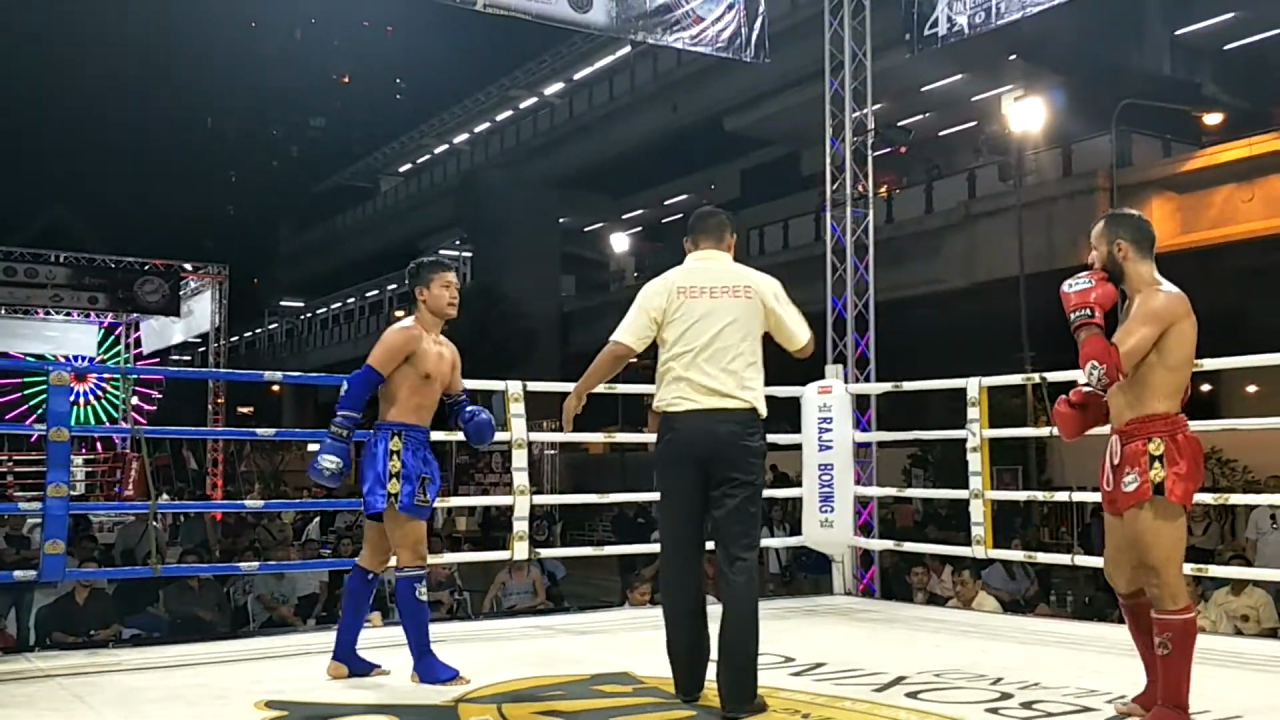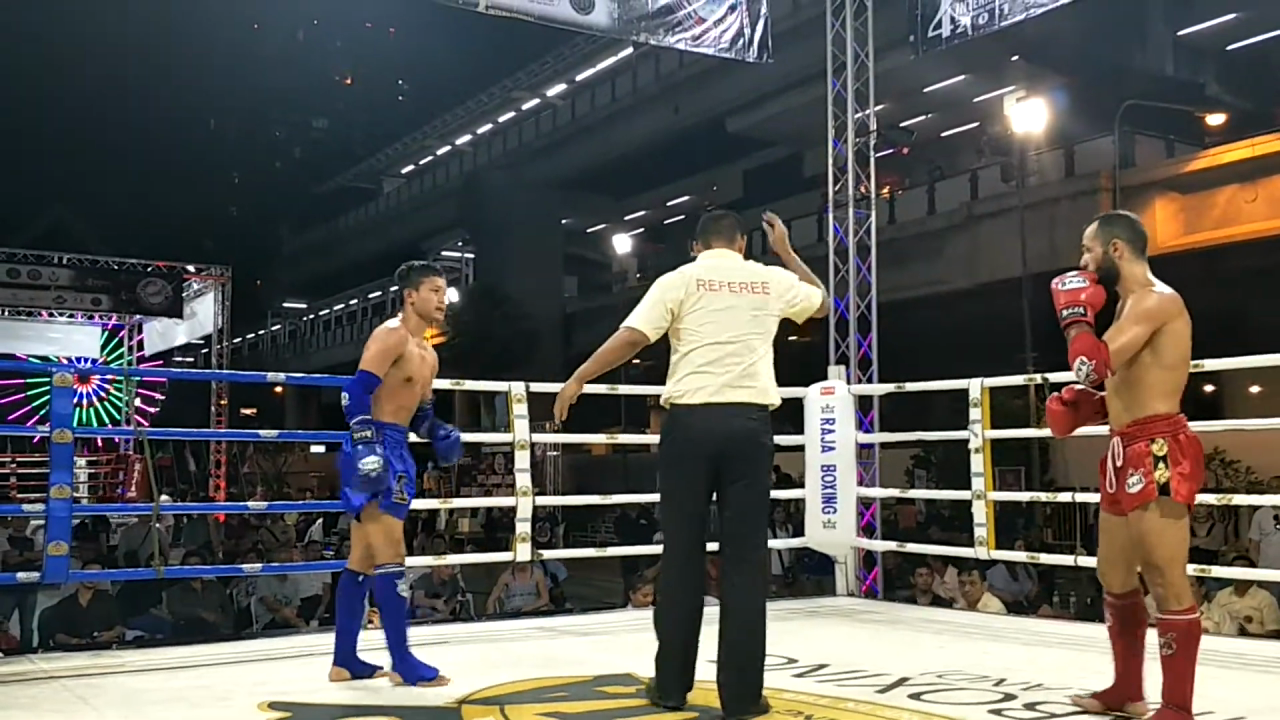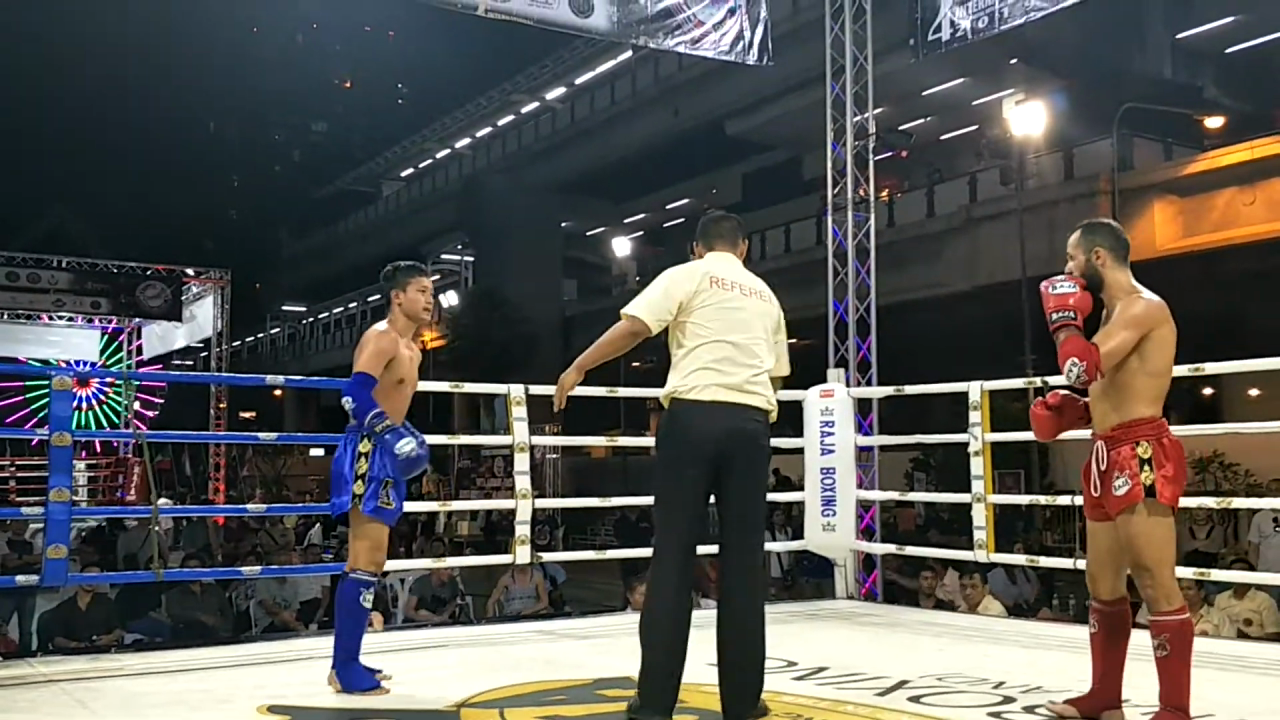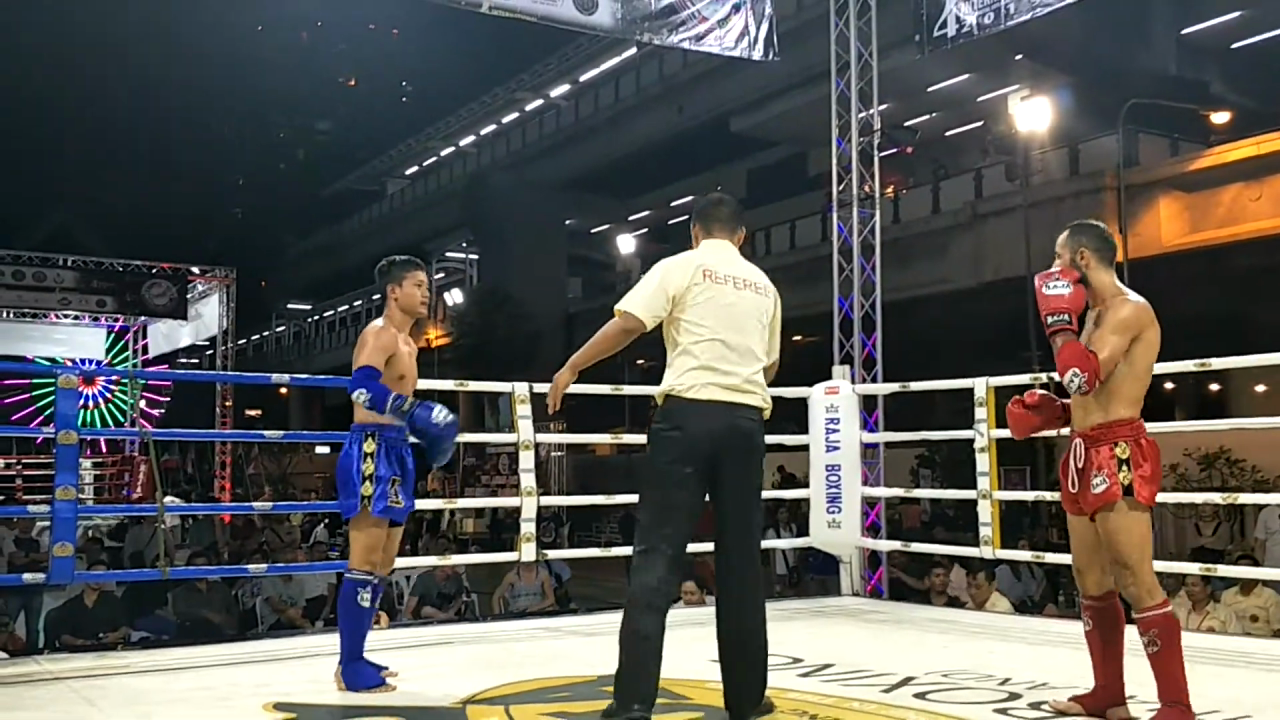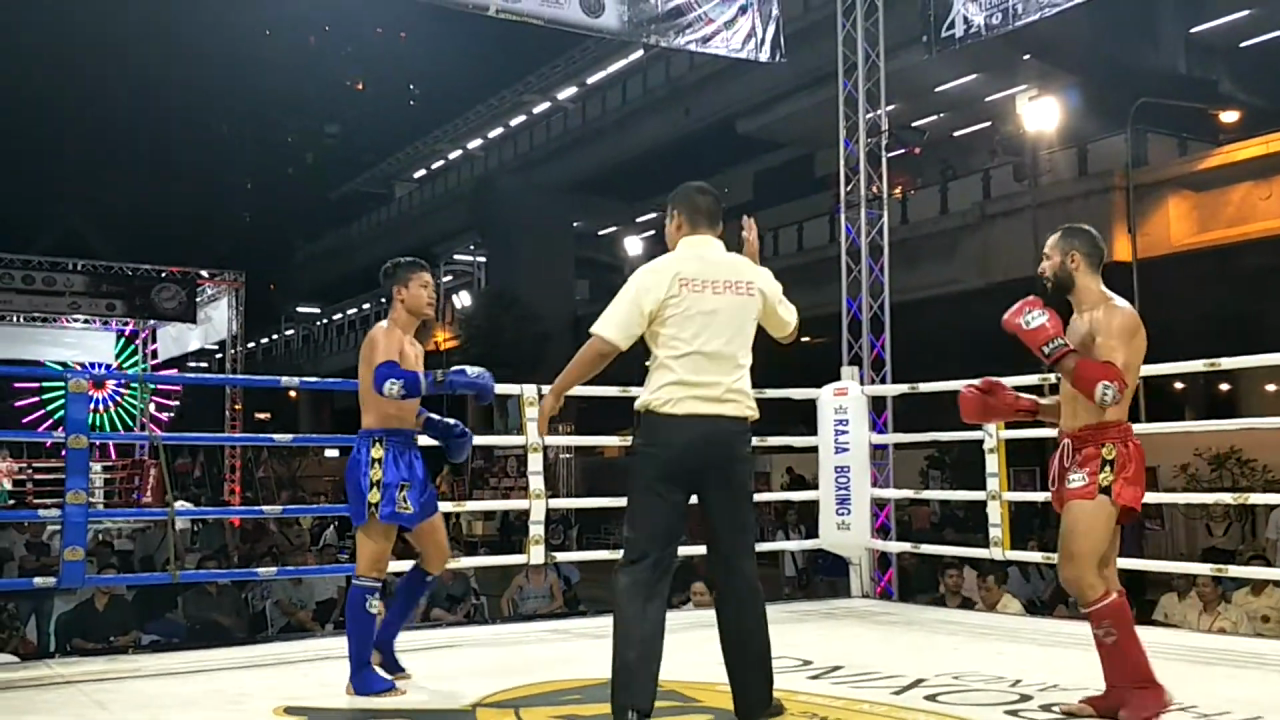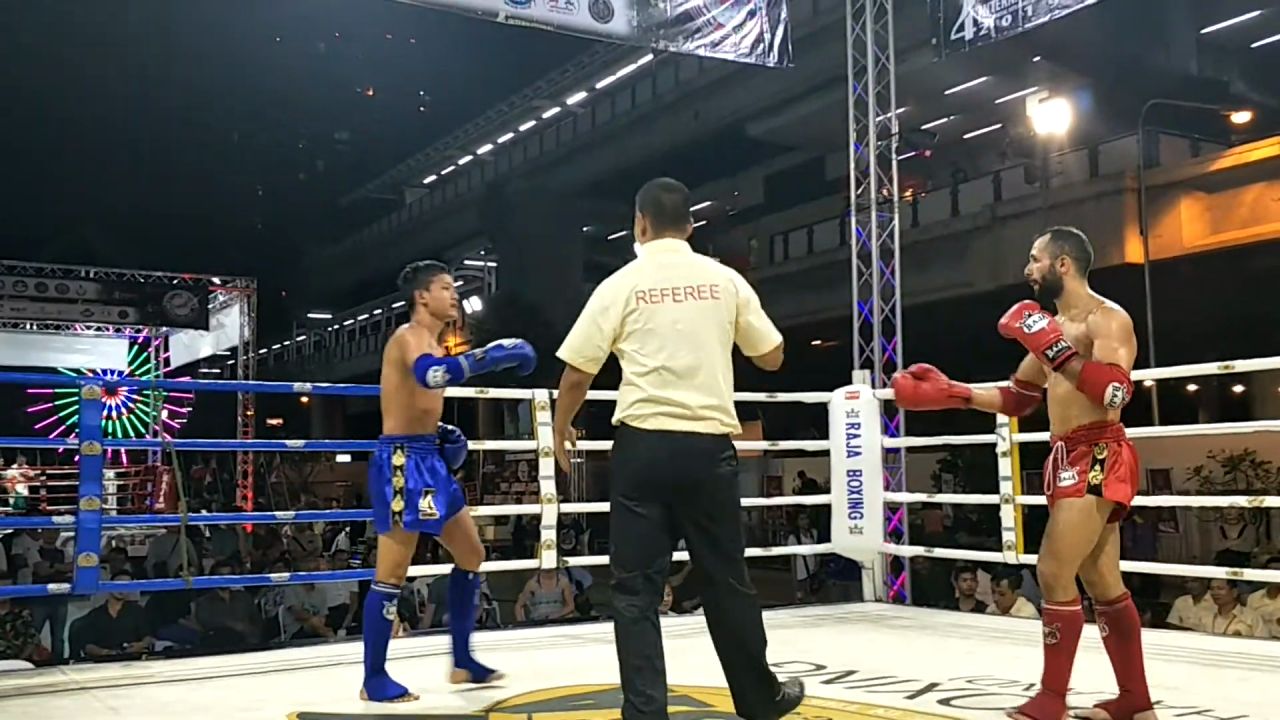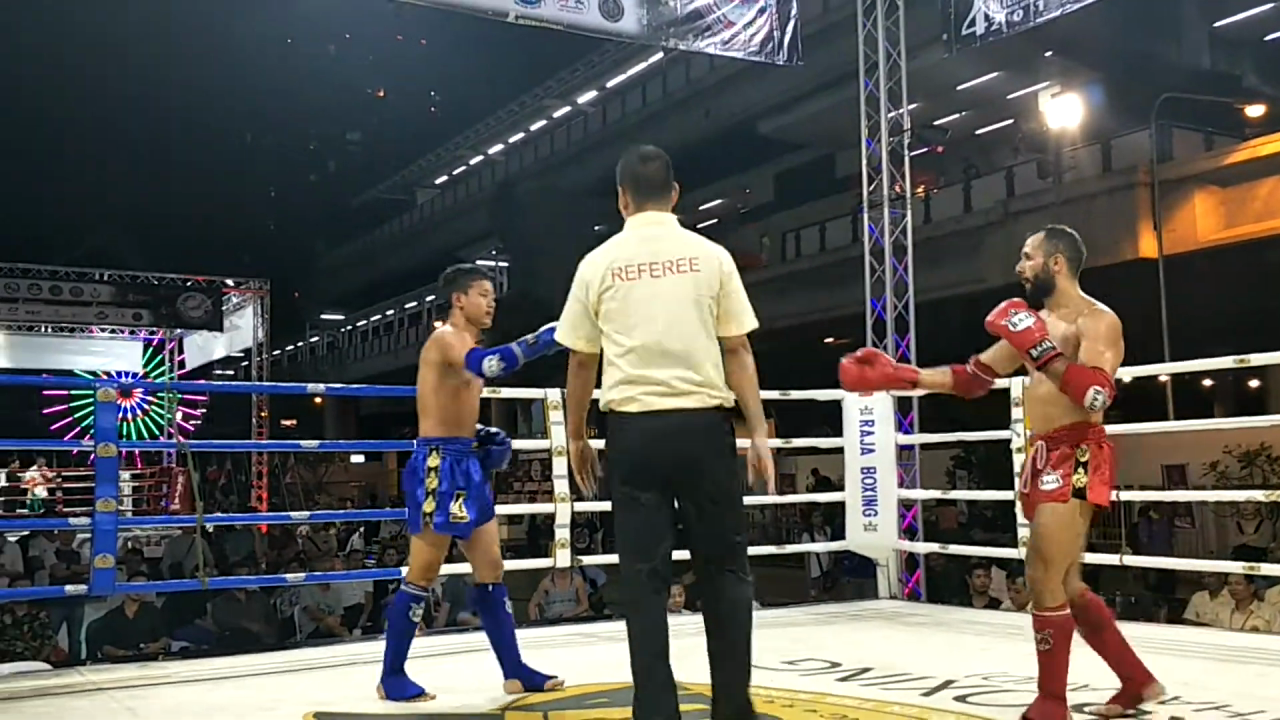
dt=0.2s
person 1, frame 1
left shoulder: (663, 286)
right shoulder: (758, 283)
left elbow: (620, 350)
right elbow: (803, 346)
left wrist: (579, 392)
right wrist: (767, 327)
left hip: (680, 427)
right hip: (738, 426)
left knee: (680, 555)
right knee: (738, 557)
left ankle: (688, 679)
person 1, frame 2
left shoulder: (679, 279)
right shoulder: (770, 279)
left elbow: (631, 337)
right elbow: (819, 300)
left wrist: (577, 379)
right wrist: (788, 253)
left hip: (690, 421)
right hip: (749, 421)
left knee: (682, 552)
right knee: (744, 559)
person 1, frame 3
left shoulder: (684, 275)
right shoulder: (765, 295)
left elbow: (633, 327)
right elbow: (779, 373)
left wrist: (577, 368)
left hip: (692, 417)
right hip: (750, 423)
left knee: (672, 556)
right knee: (743, 561)
person 1, frame 4
left shoulder: (681, 266)
right shoulder: (763, 284)
left elbow: (629, 322)
left wrist: (572, 367)
left hip: (687, 415)
right hip: (745, 420)
left knee: (659, 552)
right knee: (740, 560)
person 1, frame 5
left shoulder: (661, 271)
right shoulder: (752, 276)
left elbow: (604, 344)
right elbow: (787, 328)
left wrist: (557, 391)
left hip: (668, 427)
right hip: (728, 430)
left knee: (643, 568)
right knee: (736, 568)
person 1, frame 6
left shoulder: (622, 284)
right shoulder: (726, 281)
left elbow: (578, 370)
right elbow: (772, 357)
left wrist: (560, 429)
right wrist: (738, 331)
left hip: (643, 445)
right hip: (708, 446)
left knee: (635, 588)
right knee: (727, 580)
person 1, frame 7
left shoulder: (599, 263)
right shoulder: (710, 255)
left elbow: (581, 360)
right elbow: (737, 351)
left wrist: (575, 438)
right wrist: (758, 431)
left hip: (634, 429)
right hip: (704, 425)
left knee: (643, 578)
right knee: (725, 570)
person 2, frame 1
left shoulder: (1160, 299)
right shoulder: (1143, 303)
left elbow: (1103, 369)
left wrist: (1083, 312)
right wrist: (1102, 409)
left hip: (1156, 454)
right hip: (1131, 454)
left knee: (1161, 583)
right knee: (1123, 577)
person 2, frame 2
left shoulder: (1153, 299)
right shoulder: (1134, 303)
left elbow: (1091, 366)
left wrist: (1073, 311)
right wrist: (1094, 407)
left hip: (1156, 454)
right hip: (1127, 456)
left knee: (1166, 584)
right knee: (1114, 576)
person 2, frame 3
left shoulder: (1141, 306)
right shoulder: (1117, 312)
left elbow: (1080, 368)
left wrist: (1062, 315)
right wrist: (1080, 412)
left hip: (1140, 458)
right hip: (1109, 460)
left knee: (1156, 586)
right knee: (1102, 585)
person 2, frame 4
left shoulder: (1127, 308)
right shoulder: (1097, 313)
left elbow: (1079, 377)
left wrist: (1056, 316)
right wrist: (1058, 412)
left hip: (1118, 457)
right hip: (1086, 457)
left knee: (1136, 583)
right knee: (1091, 581)
person 2, frame 5
left shoulder: (1115, 314)
right shoulder: (1078, 319)
left elbow: (1109, 390)
left wrist: (1049, 343)
right wrist: (1016, 404)
left hip: (1105, 457)
right hip: (1075, 456)
left knee: (1079, 572)
right knee: (1097, 577)
person 2, frame 6
left shoulder: (1107, 318)
right shoulder: (1055, 324)
left elbow: (1115, 391)
right elbow: (1016, 398)
left wrist: (1053, 347)
right wrist: (953, 393)
left hip: (1098, 458)
right hip: (1070, 460)
left knee: (1054, 573)
right knee: (1103, 584)
person 2, frame 7
left shoulder: (1097, 320)
right shoulder: (1035, 323)
left elbow: (1096, 395)
right elbow: (971, 378)
left wrist: (1039, 347)
right wrist: (902, 376)
left hip: (1077, 461)
right hip: (1045, 462)
left knee: (1044, 580)
right knee: (1066, 585)
person 3, frame 1
left shoulder: (448, 351)
right shoulder: (405, 335)
left elbow: (456, 402)
right elbow: (359, 384)
left wrist: (474, 418)
right wrist: (337, 441)
left hip: (417, 451)
right hip: (396, 448)
left knee: (373, 559)
right knee: (412, 558)
left ankle: (343, 656)
right ankle: (424, 661)
person 3, frame 2
left shoulder: (428, 355)
right shoulder: (391, 335)
right elbow: (356, 391)
left wrist: (441, 434)
right wrist: (364, 449)
left hip: (394, 450)
right hip: (377, 449)
left knee: (362, 561)
right knee: (390, 556)
left ankle: (345, 659)
right ankle: (402, 660)
person 3, frame 3
left shoulder: (412, 349)
right shoulder: (382, 337)
right elbow: (354, 393)
left wrist: (409, 439)
right wrist: (391, 436)
left hip: (383, 458)
right hip: (366, 453)
left knee: (361, 564)
right knee: (369, 563)
left ankle: (343, 663)
right ankle: (349, 669)
person 3, frame 4
left shoulder: (408, 342)
right shoulder: (379, 333)
right elbow: (361, 387)
left wrist: (424, 424)
right wrist: (417, 412)
left hip: (394, 453)
right hip: (370, 451)
left knee: (382, 566)
right knee: (366, 564)
left ankle: (353, 657)
right ankle: (351, 666)
person 3, frame 5
left shoulder: (413, 345)
right shoulder: (384, 335)
right elbow: (387, 383)
left wrist: (438, 426)
right wrist: (449, 379)
left hip: (406, 456)
right hip: (379, 456)
left knee: (436, 557)
right knee: (373, 569)
left ankle: (381, 647)
right ankle: (360, 672)
person 3, frame 6
left shoulder: (432, 346)
right shoulder: (409, 337)
right elbow: (430, 375)
left wrist: (446, 434)
right wrist: (488, 355)
left hip: (430, 461)
right hip: (402, 461)
left knee: (471, 556)
right knee: (391, 574)
left ankle: (463, 660)
right ankle: (374, 677)
person 3, frame 7
left shoulder: (467, 348)
right shoulder: (446, 339)
right elbow: (487, 365)
left wrist: (485, 436)
right wrist: (539, 341)
left hip: (468, 465)
right hip: (439, 464)
left knee: (490, 573)
right knee: (422, 576)
left ankle: (515, 672)
right ankle: (391, 675)
